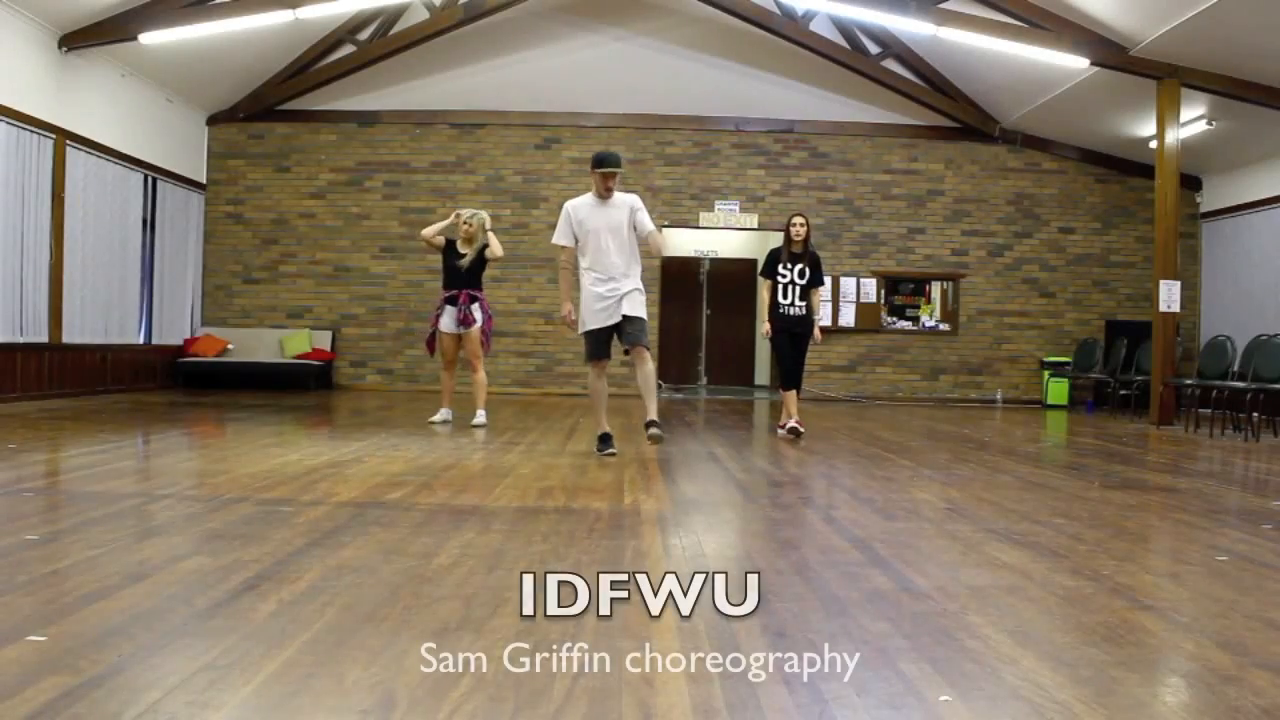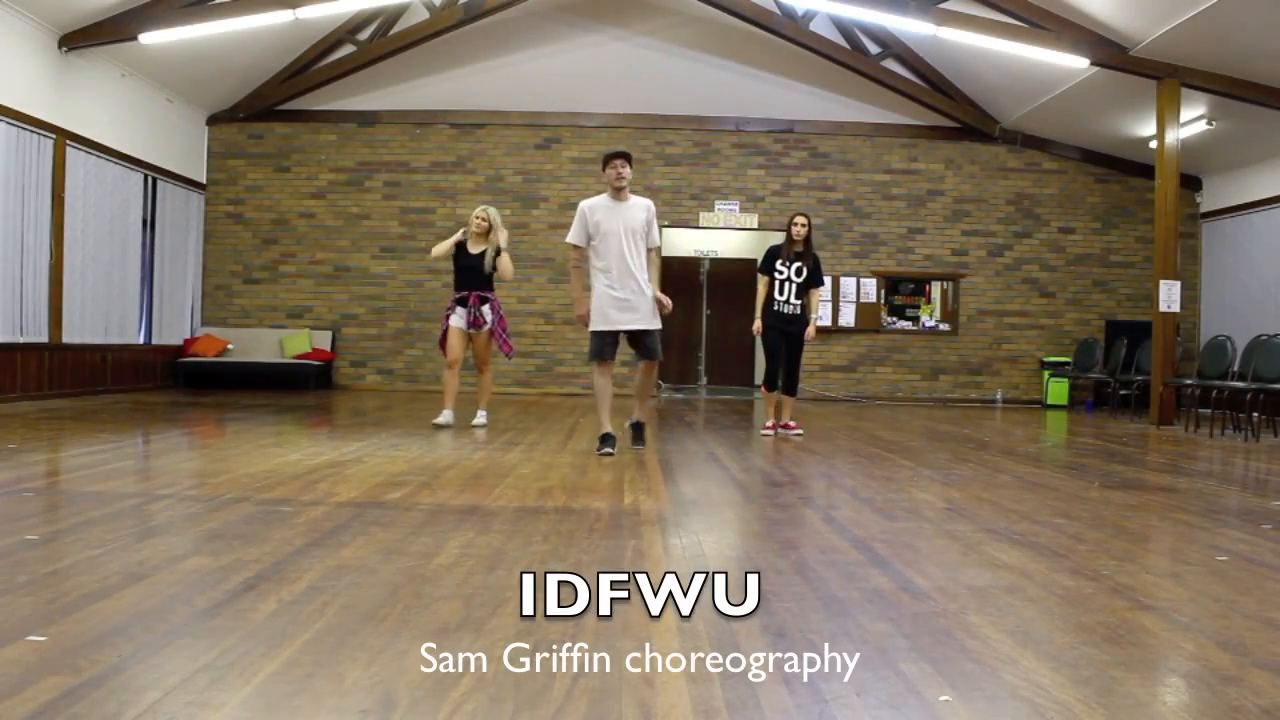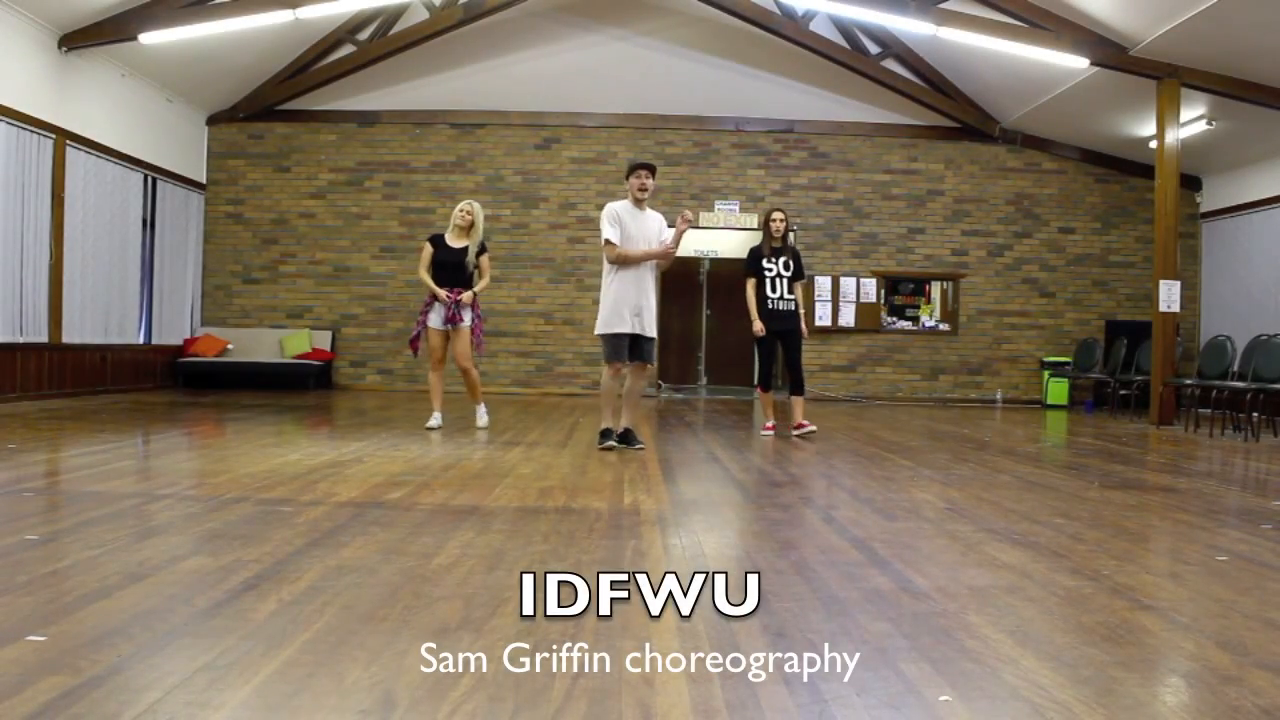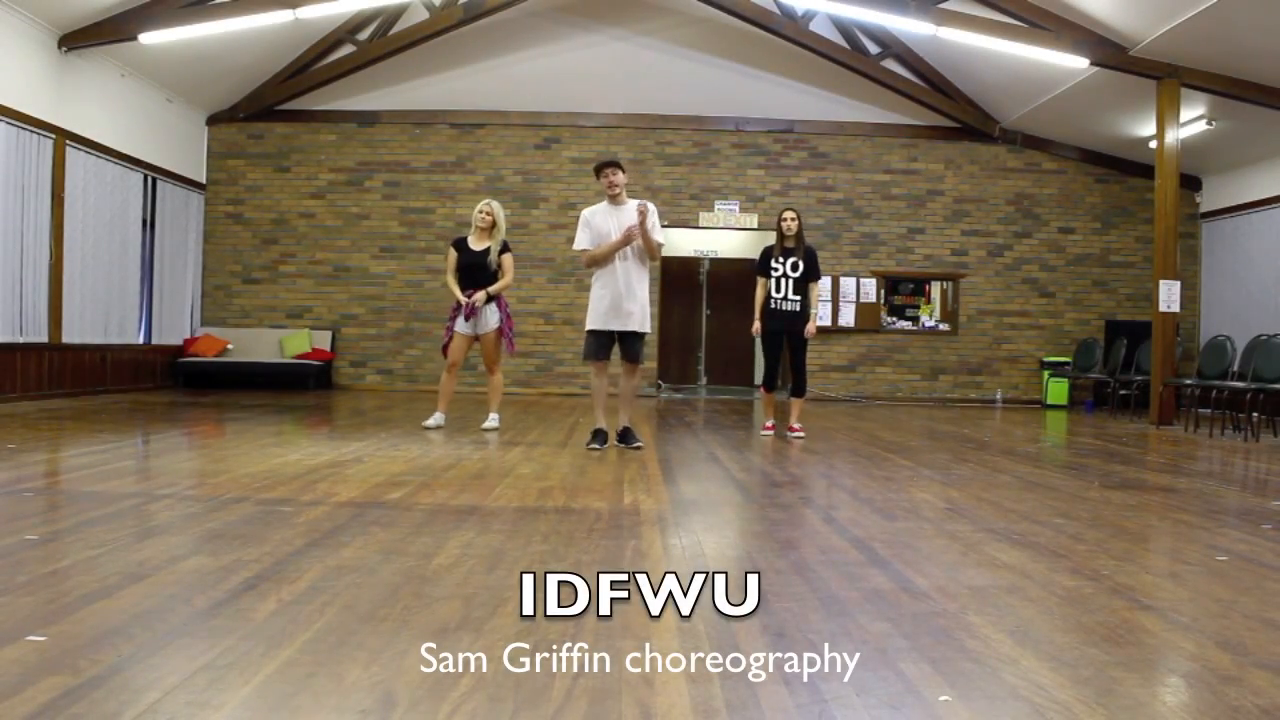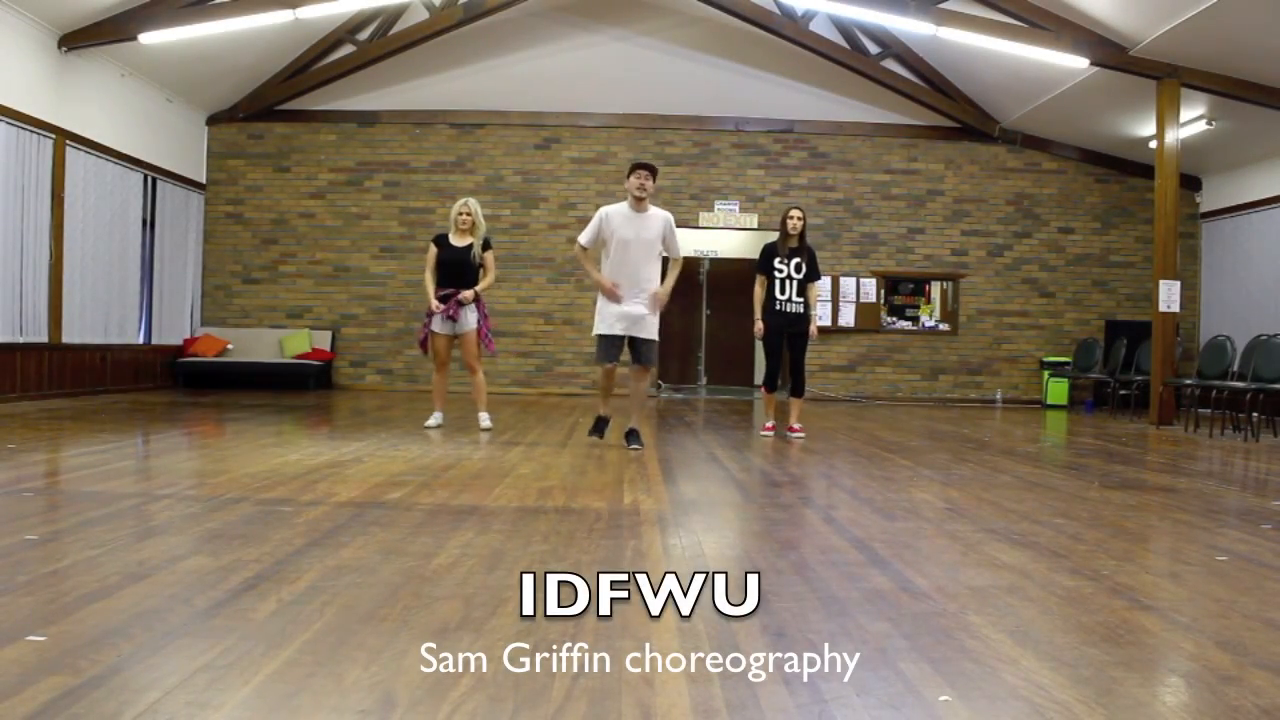
dt=0.7s
person 1, frame 1
left shoulder: (631, 202)
right shoulder: (573, 209)
left elbow: (650, 235)
right elbow: (565, 259)
left wrist: (661, 243)
right wrist: (565, 301)
left hip: (629, 292)
right hip: (595, 298)
left knee: (640, 351)
right knee: (598, 364)
left ankle: (651, 421)
right ankle: (604, 432)
person 1, frame 2
left shoulder: (646, 207)
right shoulder: (588, 208)
left elbow: (653, 254)
right elbow: (577, 258)
left wrist: (656, 291)
right wrist: (579, 299)
left hip: (641, 301)
right hip: (605, 301)
left knee: (650, 361)
right knee: (603, 364)
left ankle: (638, 420)
right ankle: (606, 433)
person 1, frame 3
left shoulder: (658, 219)
right shoulder: (614, 210)
left elbow: (661, 265)
right elbow: (612, 254)
left wrist: (678, 235)
right wrist: (653, 253)
left hip: (645, 304)
right hip: (617, 303)
left knee: (640, 365)
right knee: (615, 364)
left ankle: (625, 428)
right ankle: (607, 428)
person 1, frame 4
left shoulder: (646, 209)
right shoulder: (590, 215)
left elbow: (655, 255)
right elbow: (587, 259)
left wrist: (643, 225)
right wrist: (619, 242)
left hip: (635, 302)
right hip: (603, 302)
left knee: (632, 365)
right knee: (598, 363)
left ankle: (624, 428)
right ankle: (600, 428)
person 1, frame 5
left shoulder: (664, 219)
right shoulder: (607, 214)
left elbow: (676, 259)
right elbow: (580, 249)
left wrist: (666, 287)
right wrist: (600, 280)
left hip: (646, 307)
right hip: (612, 306)
left knee: (642, 368)
right knee: (607, 365)
left ankle: (633, 428)
right ankle: (603, 412)
person 2, frame 1
left shoulder: (812, 258)
right shoulder: (775, 255)
left elbow: (815, 292)
right elbow: (766, 289)
left wrist: (816, 323)
right wrist: (765, 320)
left hip: (802, 324)
right hip: (779, 322)
left knee: (797, 371)
right knee: (786, 370)
left ankle: (784, 421)
right ankle: (794, 418)
person 2, frame 2
left shoulder: (811, 259)
right shoulder: (774, 252)
left elbow: (814, 292)
right elbow: (763, 285)
left wrist: (812, 322)
right wrist: (757, 317)
left hip: (797, 322)
right hip: (772, 320)
left knee: (792, 371)
right knee: (772, 369)
left ankle: (786, 420)
right ankle: (770, 420)
person 2, frame 3
left shoulder: (792, 253)
right shoulder: (757, 252)
left elbow: (797, 287)
right elbow: (750, 288)
left wrist: (802, 318)
right wrist: (755, 318)
left hip: (790, 319)
right hip: (766, 319)
left knee: (795, 369)
right knee: (766, 369)
left ankle: (798, 421)
right ankle: (769, 420)
person 2, frame 4
left shoulder: (808, 253)
right shoulder: (769, 252)
left elbow: (813, 287)
right elbow: (761, 286)
left wrist: (812, 319)
right wrist: (756, 318)
left hip: (798, 320)
right hip: (771, 319)
left knee: (798, 369)
right knee: (771, 369)
left ankle: (794, 422)
right ankle: (769, 420)
person 2, frame 5
left shoulder: (808, 253)
right shoulder: (770, 250)
left elbow: (811, 287)
right elbow: (759, 285)
left wrist: (813, 319)
right wrist: (758, 318)
left hip: (799, 319)
right hip: (773, 318)
left knee: (797, 369)
right knee: (772, 369)
left ankle: (794, 423)
right ankle: (769, 420)
person 3, frame 1
left shoulder: (482, 250)
right shoulder: (448, 245)
left elbow: (498, 254)
right elbow: (425, 235)
left wrist: (489, 230)
right wrist: (449, 221)
left hip: (473, 308)
right hip: (449, 307)
left knee: (475, 362)
right knee: (448, 363)
left ankle: (481, 413)
right ankle: (446, 411)
person 3, frame 2
left shoulder: (494, 251)
right shoulder: (459, 246)
left elbow: (507, 276)
right elbow: (435, 254)
left wrist: (503, 246)
right wrist: (455, 237)
left hip: (484, 308)
right hip: (459, 308)
left knee: (482, 365)
right knee: (452, 362)
left ankle: (482, 413)
right ankle: (447, 412)
person 3, frame 3
left shoulder: (478, 246)
right shoulder: (436, 240)
left elbow: (486, 278)
right elbow: (422, 270)
left wrist: (473, 292)
right wrist: (436, 289)
left hip: (462, 307)
right hip: (436, 305)
left knee: (464, 364)
right knee: (436, 363)
left ankle: (480, 408)
right ankle: (436, 414)
person 3, frame 4
left shoulder: (501, 246)
right shoulder: (459, 244)
left elbow: (508, 278)
right elbow: (450, 275)
left wrist: (486, 292)
right wrist: (459, 296)
left hip: (491, 309)
right hip: (464, 309)
left knee: (492, 366)
right knee: (452, 363)
left ankle: (493, 416)
right ankle: (439, 414)
person 3, frame 5
left shoulder: (482, 243)
right shoulder: (439, 241)
left elbow: (490, 276)
right elbow: (429, 272)
left wrist: (474, 291)
right wrist: (432, 298)
left hip: (469, 307)
right hip: (442, 306)
left knee: (473, 364)
right knee: (440, 364)
left ankle: (484, 414)
right ankle: (437, 413)
